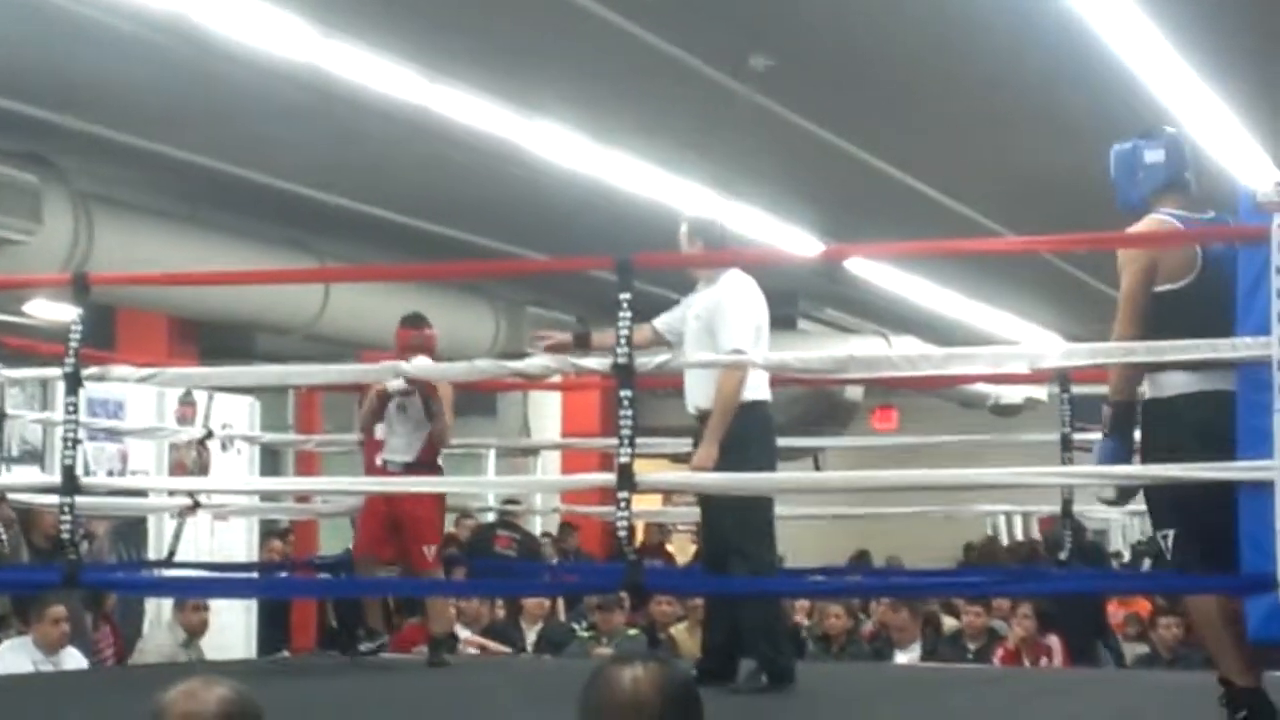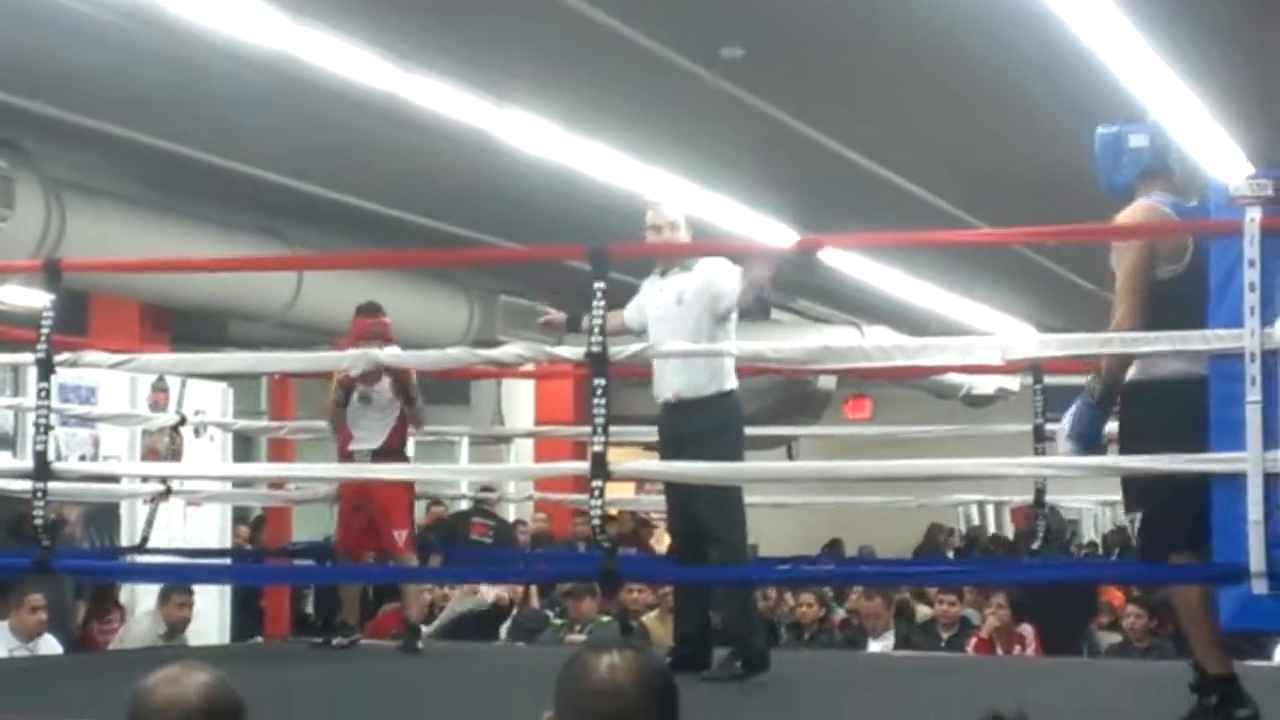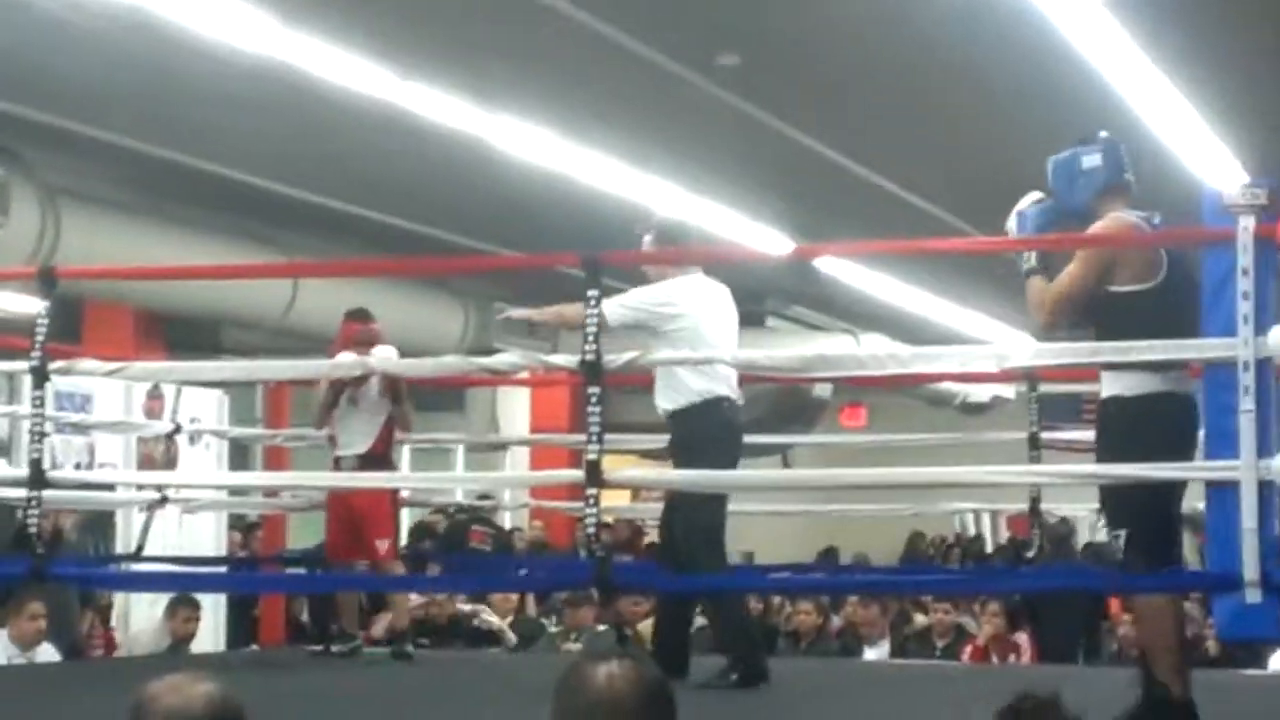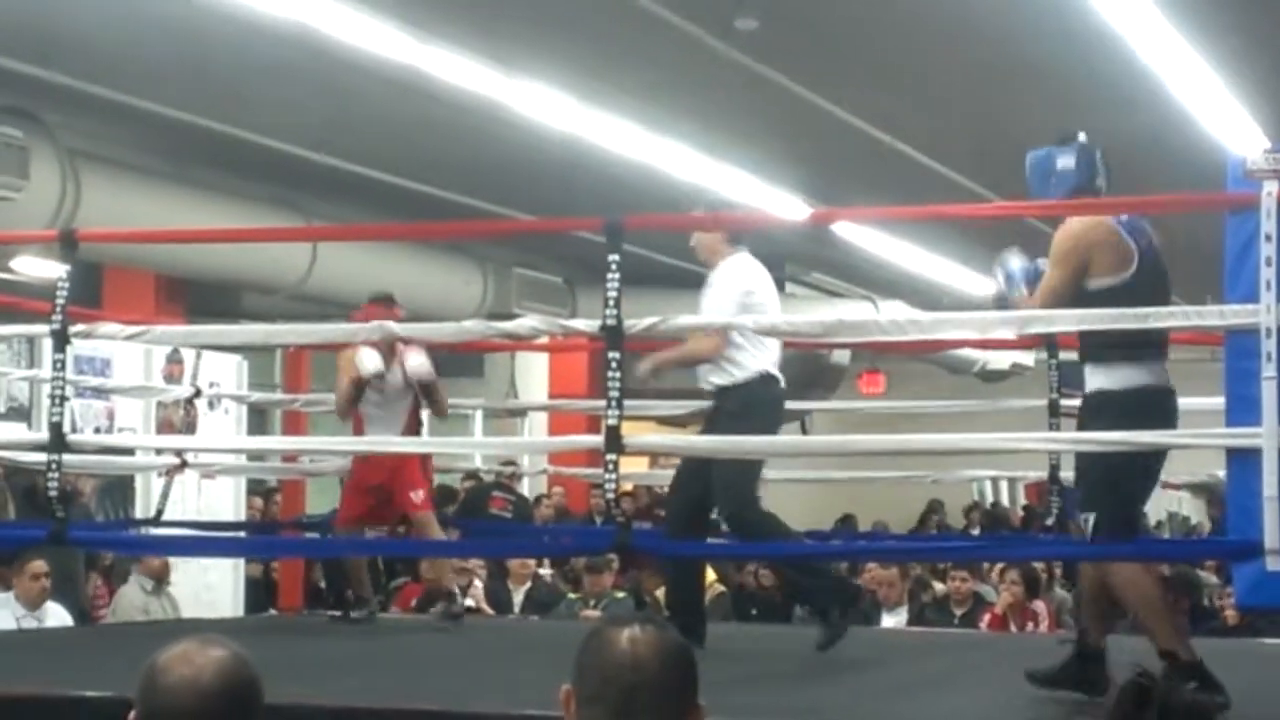
dt=0.7s
person 1, frame 1
left shoulder: (1146, 236)
left elbow: (1129, 340)
left wrist: (1115, 427)
left hip: (1179, 411)
left knee: (1191, 570)
right knee: (1227, 566)
person 1, frame 2
left shoulder: (1136, 220)
left elbow: (1129, 323)
right elbow: (1212, 314)
left wrist: (1094, 398)
left hip: (1158, 396)
right hip: (1205, 393)
left knee: (1172, 550)
right knee: (1197, 545)
person 1, frame 3
left shoulder: (1110, 235)
right shoulder: (1163, 239)
left elbow: (1048, 313)
left wrist: (1032, 256)
left hip: (1134, 411)
right hip: (1173, 406)
left knee: (1144, 565)
right knee: (1151, 557)
person 1, frame 4
left shoulder: (1080, 231)
right shoulder: (1136, 232)
left wrist: (1019, 282)
right wrist: (1052, 281)
left hip: (1118, 403)
right hip: (1150, 401)
left knee: (1111, 545)
right knee: (1099, 531)
left ankle: (1189, 673)
right ankle: (1089, 658)
person 2, frame 1
left shoulder: (734, 290)
right shoulder: (699, 299)
left elbow: (735, 370)
right elbow: (648, 333)
left wrist: (711, 442)
right wrist: (576, 339)
left hip: (741, 427)
right hip: (719, 430)
left knee: (748, 546)
right knee: (717, 548)
left ankle: (773, 663)
right ankle: (719, 659)
person 2, frame 2
left shoulder: (713, 272)
right shoulder: (652, 287)
left elbow: (743, 290)
right elbow: (624, 321)
left wrist: (754, 281)
right wrist: (571, 322)
left hip: (713, 415)
right hip: (675, 417)
left knee: (722, 531)
right knee: (685, 537)
left ankle: (748, 648)
right ankle: (692, 647)
person 2, frame 3
left shoulder: (664, 296)
right shoulder: (716, 291)
left elbow: (585, 317)
left wrist: (533, 314)
left hip: (703, 426)
right hip: (710, 424)
left knee: (700, 540)
right knee: (676, 537)
left ankle: (745, 660)
right ankle: (670, 654)
person 2, frame 4
left shoulder: (733, 273)
right shoulder: (737, 274)
left elbow: (708, 347)
left wrist: (656, 361)
left hip: (748, 402)
right hip: (735, 403)
left knee: (737, 506)
right knee: (684, 504)
left ankle: (829, 597)
right ankle: (685, 622)
person 3, frame 1
left shoulder: (440, 388)
right shoulder: (386, 379)
left elbow: (442, 439)
right elbow: (364, 426)
left wrist: (429, 398)
right wrist: (383, 396)
left hip: (422, 481)
right hip: (385, 478)
left knee: (428, 564)
right knee: (366, 556)
left ankle: (438, 643)
right ankle: (375, 632)
person 3, frame 2
left shoulder: (398, 372)
right shoulder: (346, 370)
left elbow: (419, 421)
right elbow: (333, 419)
left wrist: (406, 385)
right wrist: (345, 385)
left hip: (391, 468)
right hip: (355, 468)
left knee: (402, 548)
right knee: (348, 550)
left ankle: (413, 629)
right ankle: (349, 627)
person 3, frame 3
left shoulder: (386, 374)
right shoulder: (333, 375)
left elbow: (405, 425)
right elbow: (319, 421)
left wrist: (395, 388)
right wrist: (335, 388)
left hip: (376, 475)
right hip: (342, 474)
left knee: (386, 556)
right knee: (341, 558)
left ankle: (401, 635)
right ankle: (349, 634)
person 3, frame 4
left shoulder: (412, 357)
right shoulder: (352, 356)
left elbow: (441, 411)
right elbow: (342, 411)
left wrist: (428, 385)
right wrist: (358, 384)
left hip: (406, 452)
right hip: (369, 454)
left knee: (423, 516)
right knee: (345, 528)
left ankle: (450, 597)
right ankle: (363, 599)
